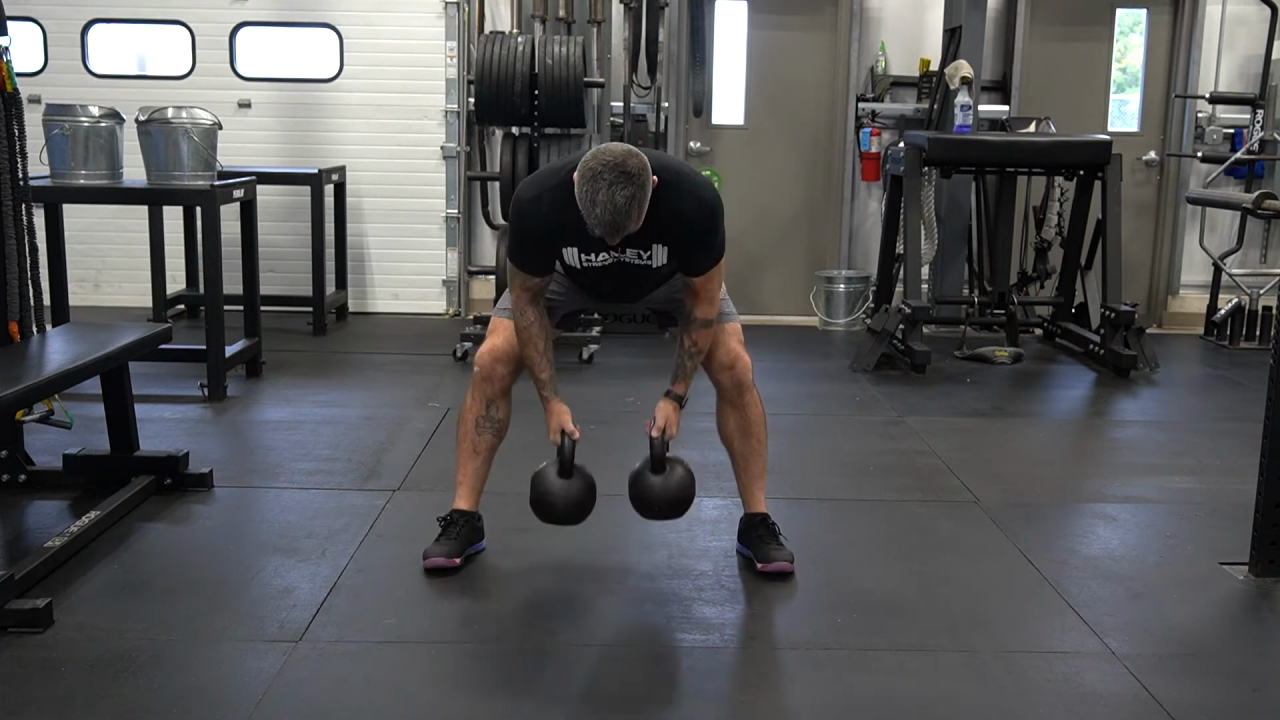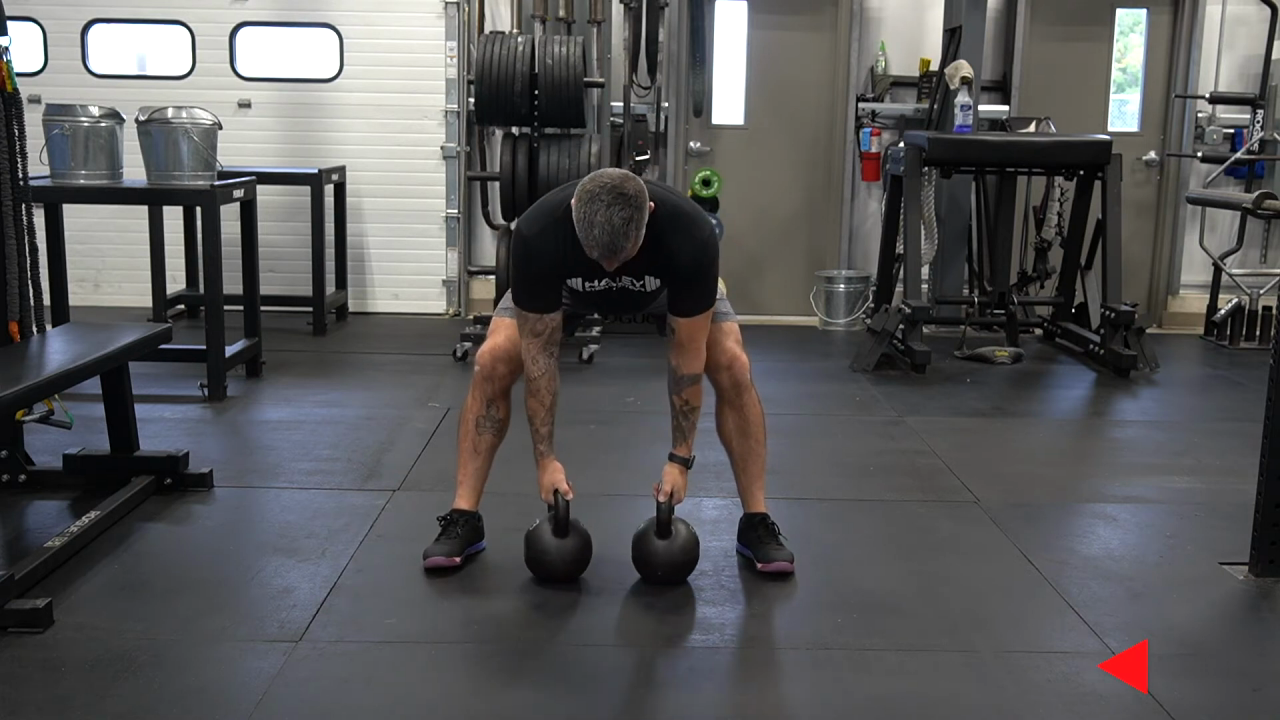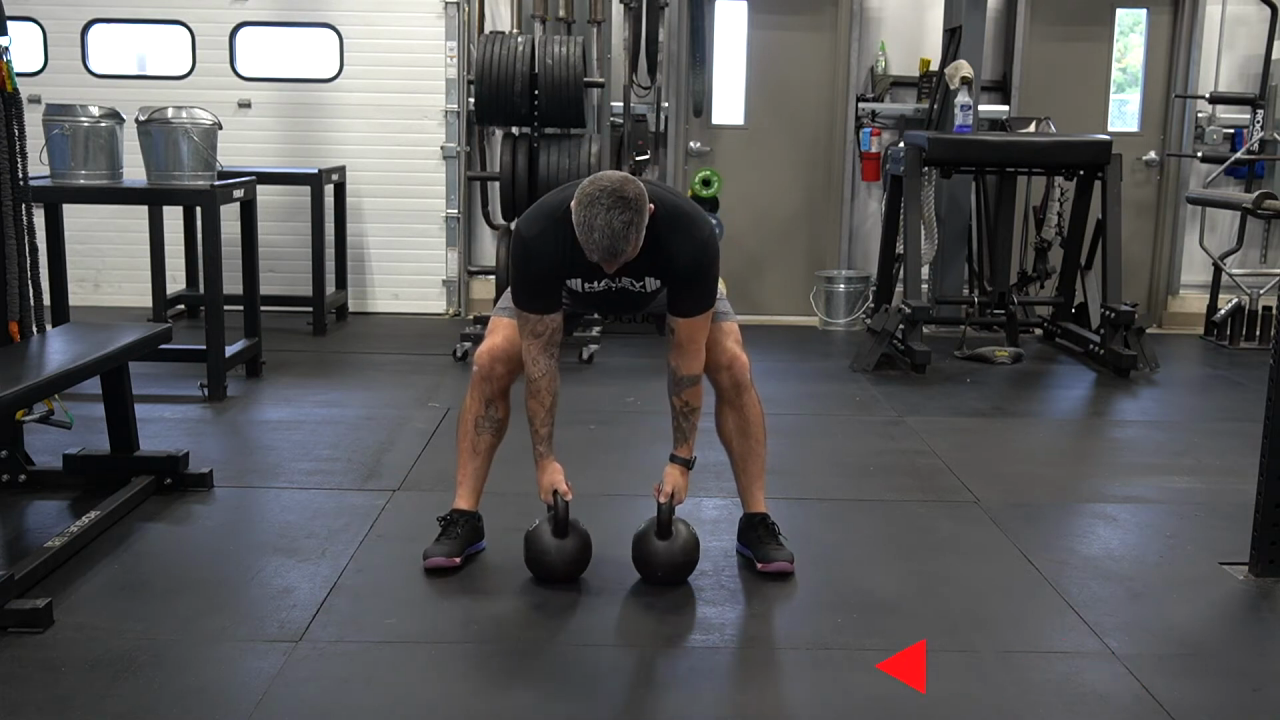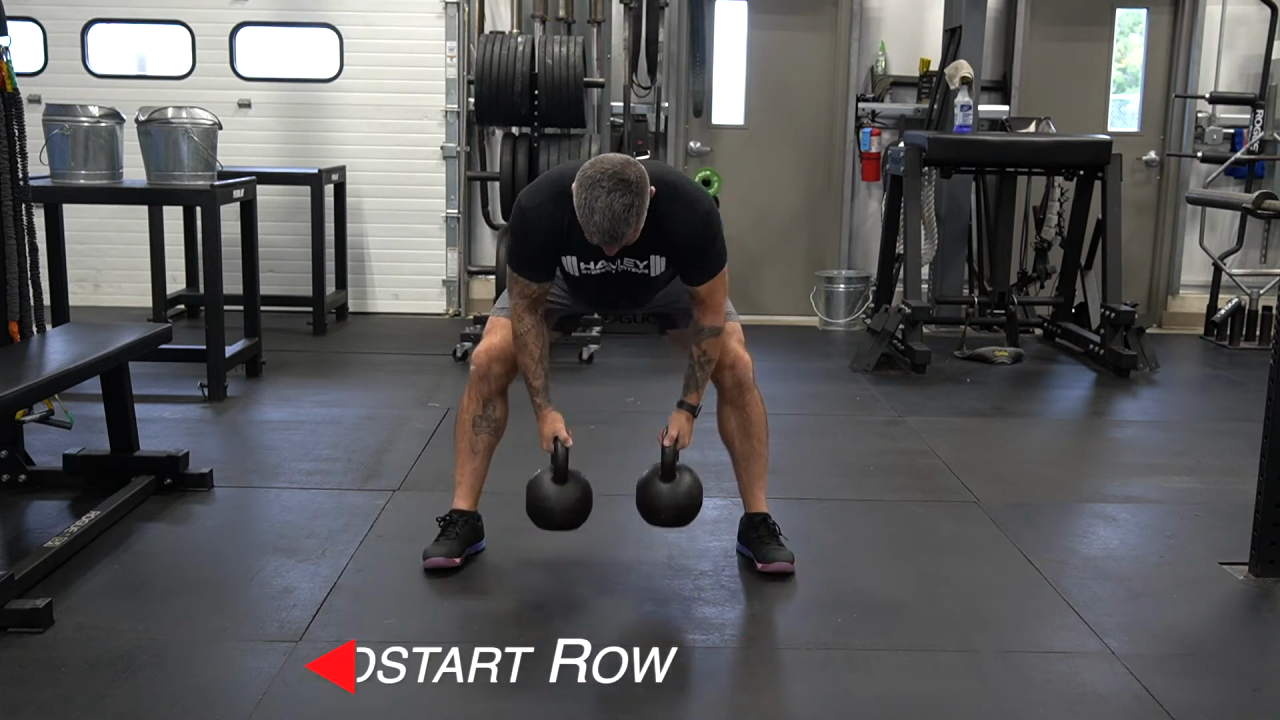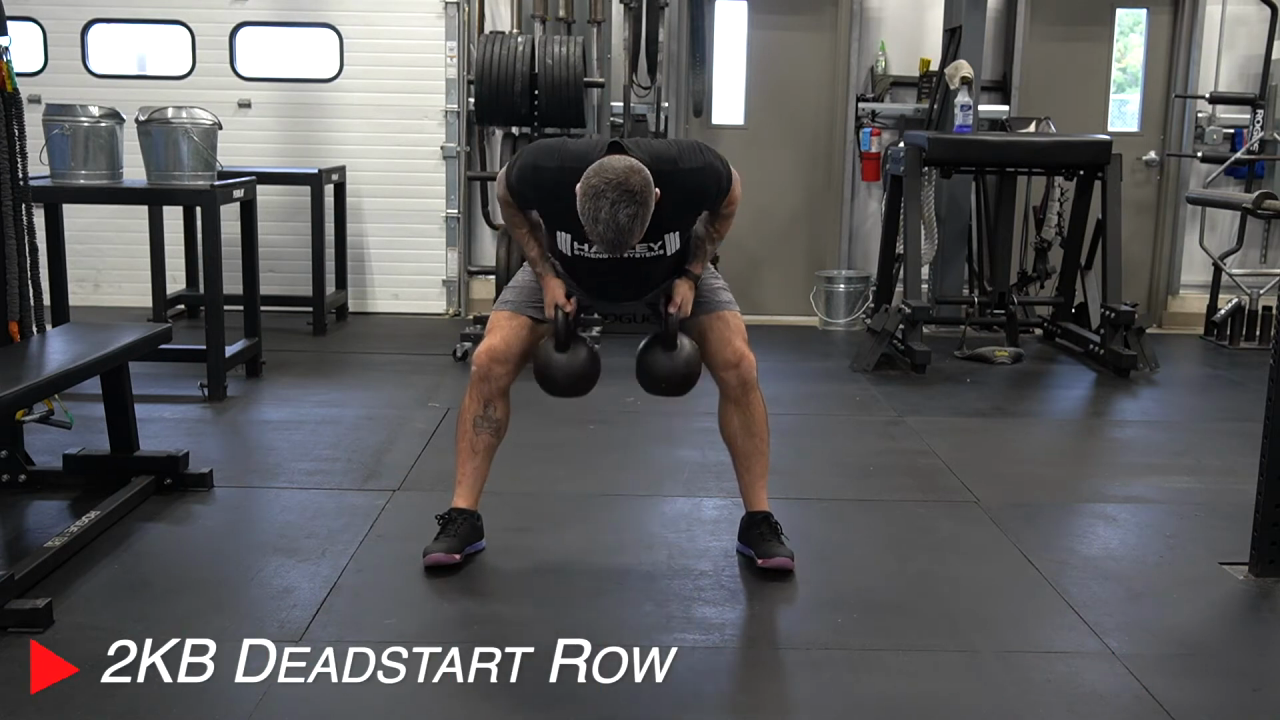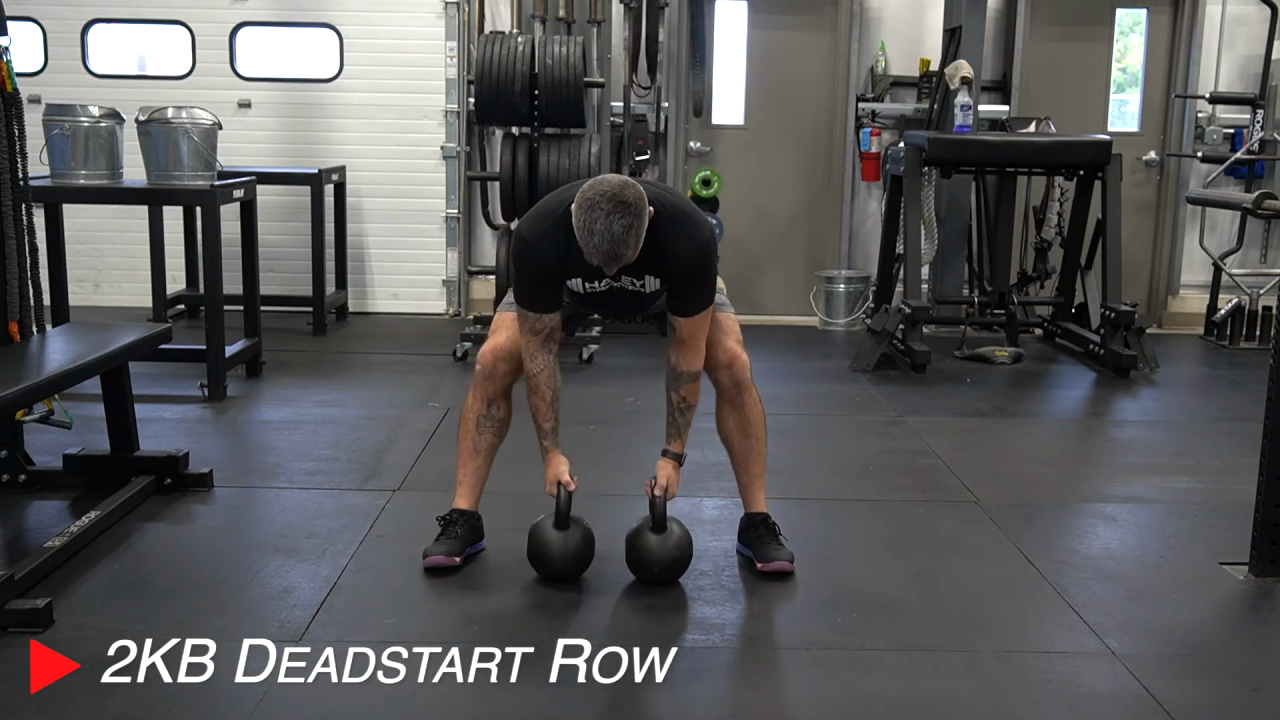
dt=0.5s
person 1, frame 1
left shoulder: (693, 200)
right shoulder: (536, 200)
left elbow: (703, 301)
right elbow: (527, 300)
left wrist: (676, 395)
right wrist: (551, 401)
left hip: (669, 274)
right hip: (565, 273)
left knee: (734, 368)
right knee: (493, 362)
left ankle: (757, 523)
right ankle: (463, 519)
person 1, frame 2
left shoulder: (690, 235)
right shoulder: (537, 234)
left elbow: (687, 352)
right elbow: (539, 352)
left wrist: (680, 458)
right wrist: (545, 457)
left hip: (663, 281)
right hip: (566, 281)
left knee: (733, 368)
right knee: (492, 362)
left ankle: (757, 523)
right ankle: (463, 519)
person 1, frame 3
left shoulder: (691, 235)
right shoulder: (537, 234)
left elbow: (687, 352)
right elbow: (539, 352)
left wrist: (681, 459)
right wrist: (544, 458)
left hip: (665, 281)
right hip: (565, 281)
left knee: (733, 368)
right knee: (490, 363)
left ankle: (757, 523)
right ankle: (463, 519)
person 1, frame 4
left shoulder: (690, 210)
right shoulder: (538, 208)
left elbow: (709, 311)
right elbow: (527, 311)
left wrist: (688, 408)
right wrist: (544, 409)
left hip: (667, 279)
right hip: (565, 279)
left knee: (736, 368)
right knee: (488, 361)
left ankle: (758, 523)
right ankle: (463, 519)
person 1, frame 5
left shoulder: (695, 172)
right shoulder: (543, 171)
left elbow: (729, 196)
right elbow: (508, 190)
left wrist: (690, 271)
right wrist: (545, 272)
left hip: (669, 270)
right hip: (566, 267)
left knee: (738, 366)
right knee: (490, 362)
left ankle: (758, 521)
right ankle: (462, 517)
person 1, frame 6
left shoulder: (689, 236)
right shoulder: (538, 235)
left elbow: (687, 350)
right elbow: (539, 347)
left wrist: (673, 454)
right wrist: (551, 452)
left hip: (663, 285)
right hip: (568, 286)
left knee: (733, 366)
right knee: (494, 361)
left ankle: (757, 523)
right ankle: (463, 519)
